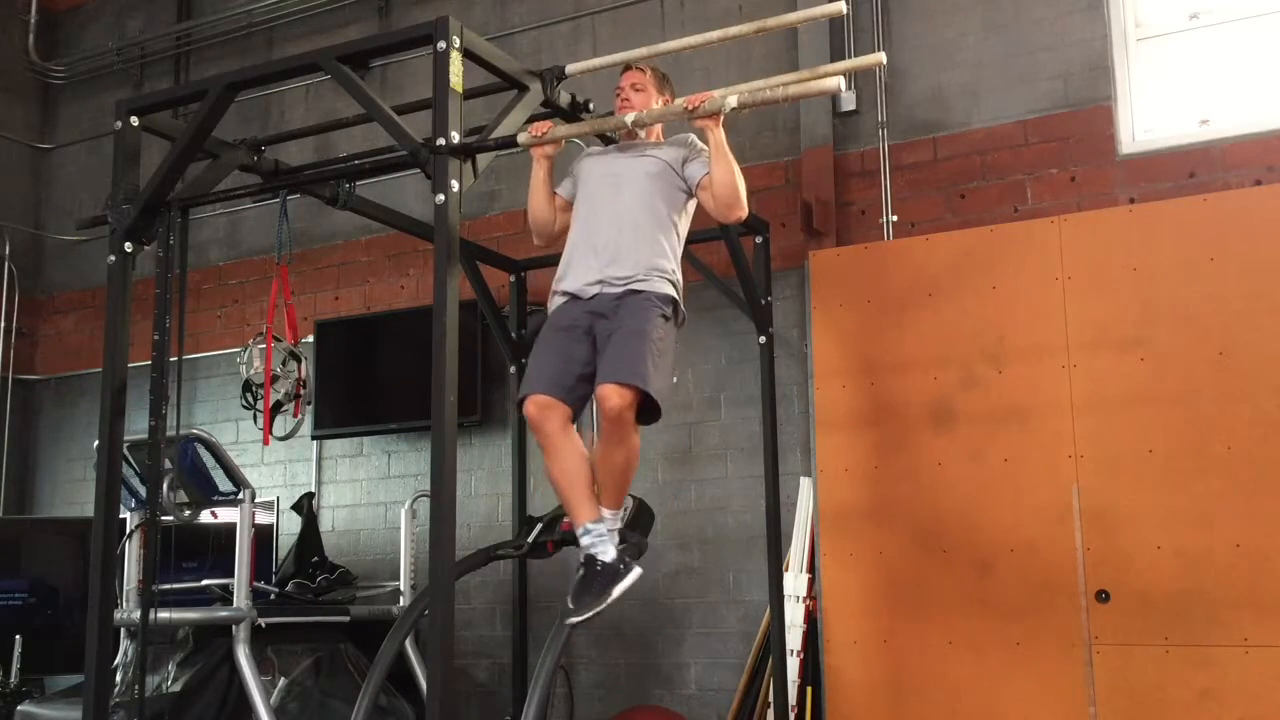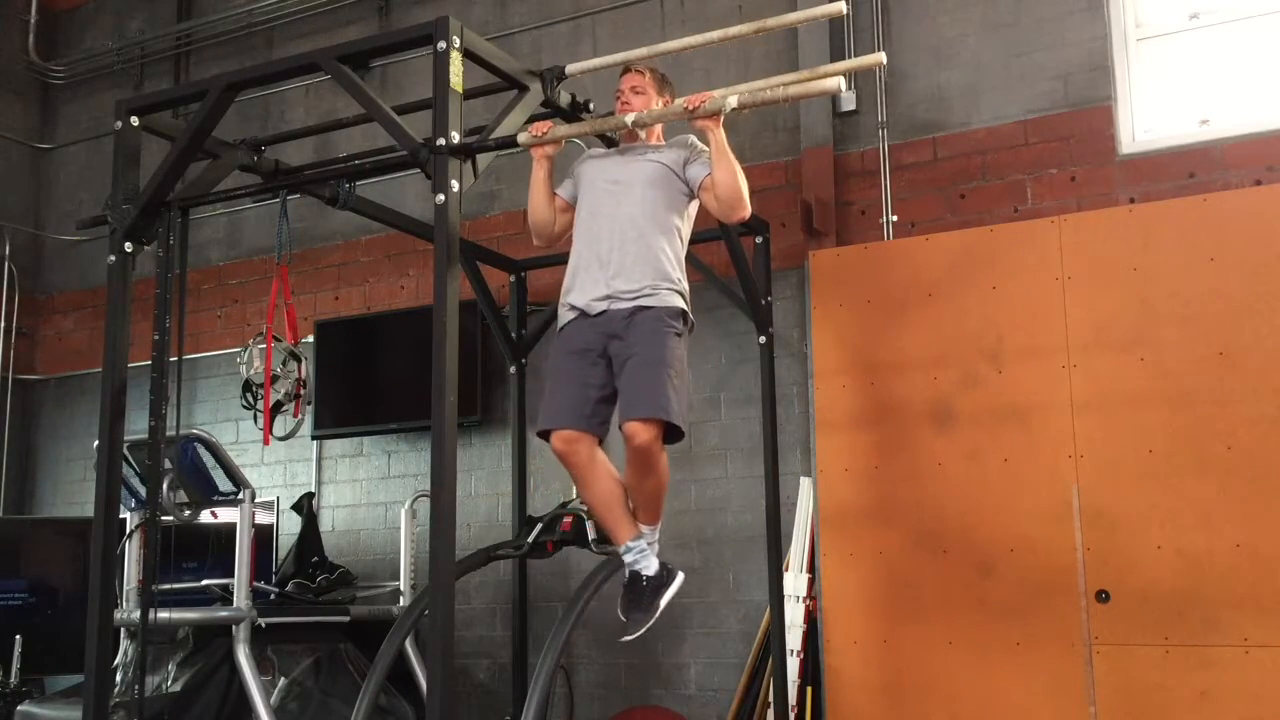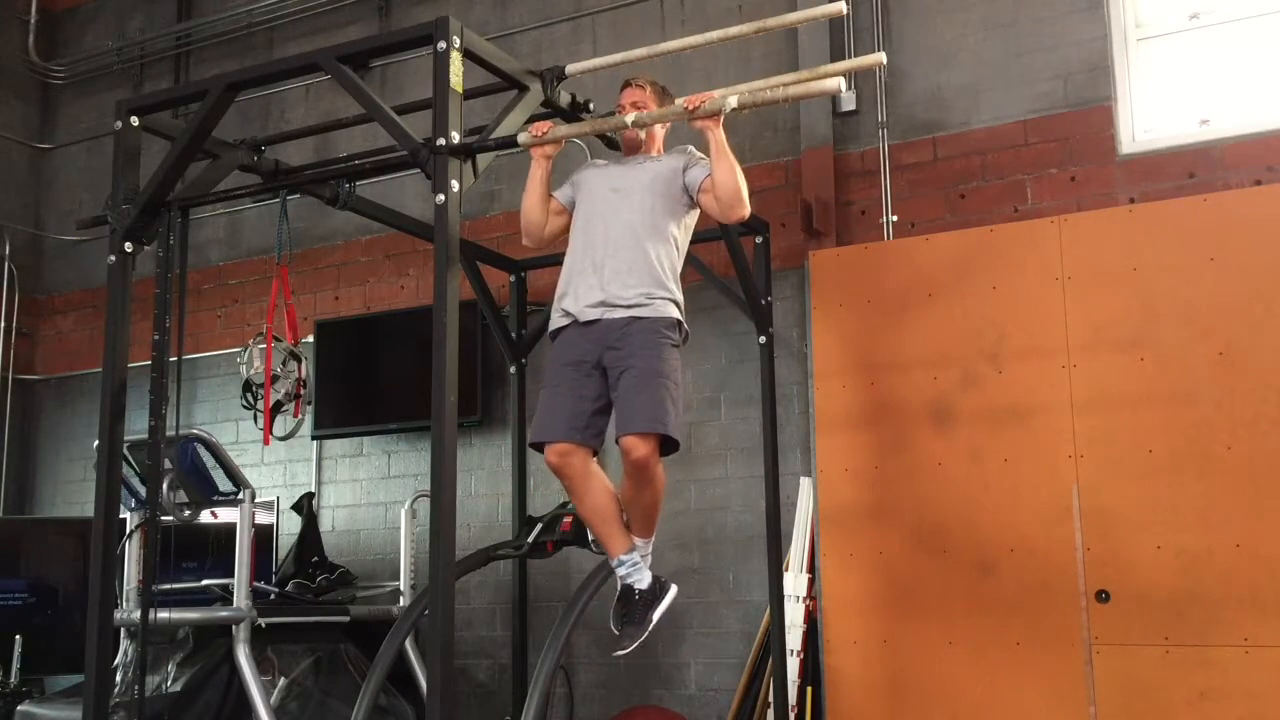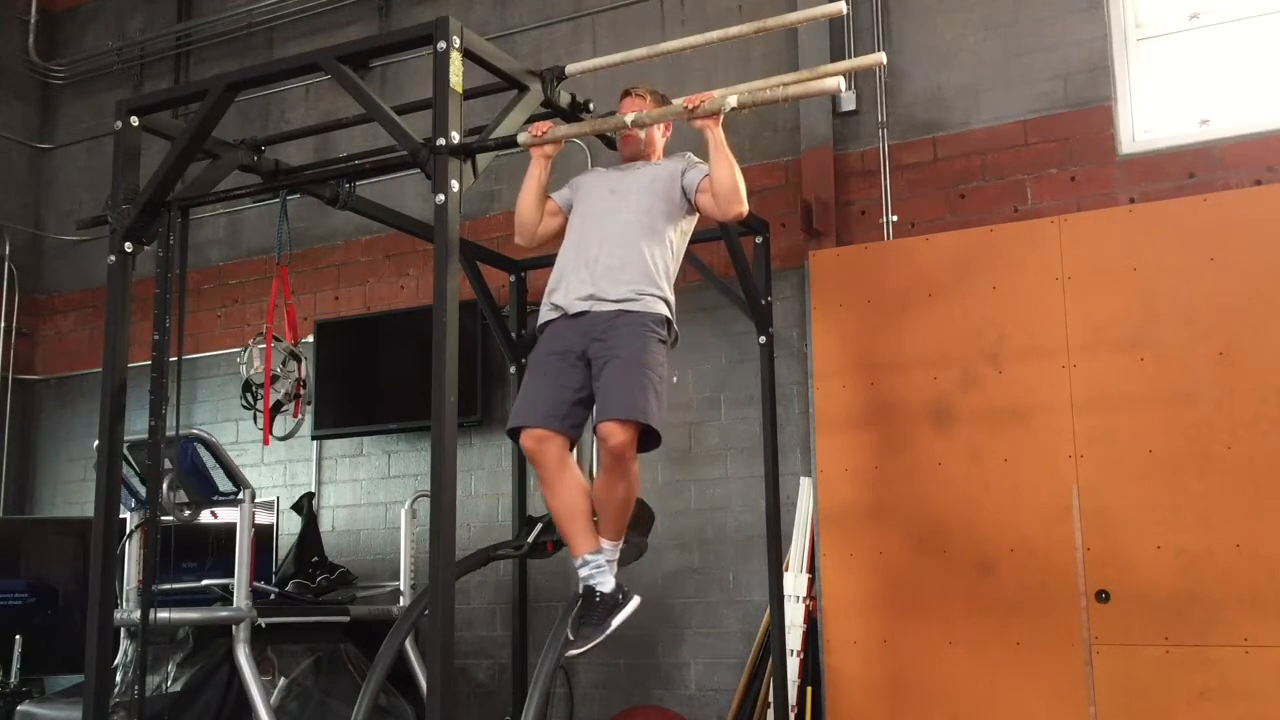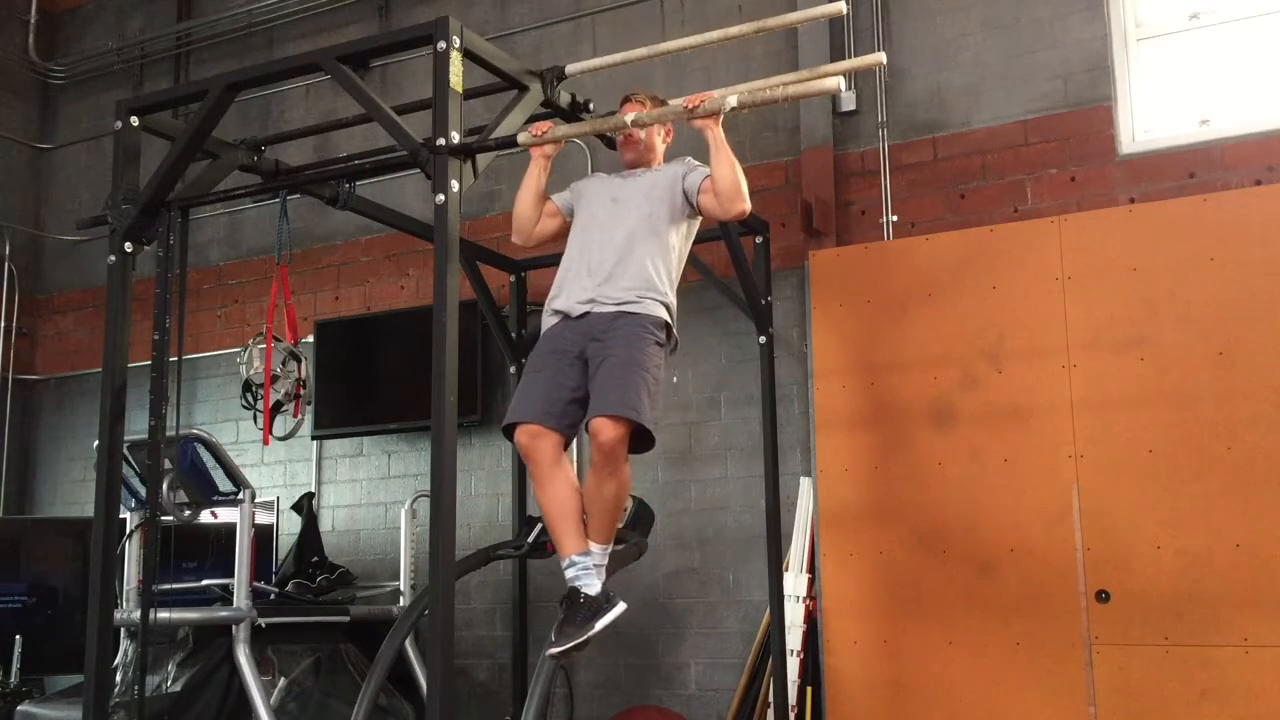
dt=0.4s
person 1, frame 1
left shoulder: (683, 151)
right shoulder: (589, 161)
left elbow: (732, 208)
right elbow: (544, 231)
left wrist: (713, 131)
right wrist: (541, 160)
left hip: (643, 293)
right hip: (574, 298)
left knee: (616, 400)
right knee: (542, 408)
left ankle: (607, 539)
right ankle: (601, 554)
person 1, frame 2
left shoulder: (683, 153)
right shoulder: (589, 163)
left elbow: (735, 207)
right elbow: (544, 232)
left wrist: (713, 131)
right wrist: (541, 161)
left hip: (651, 307)
right hip: (582, 313)
left knee: (641, 433)
right knee: (568, 439)
left ankle: (648, 549)
right ankle: (643, 566)
person 1, frame 3
left shoulder: (681, 163)
right shoulder: (588, 174)
left elbow: (735, 209)
right elbow: (534, 233)
left wrist: (713, 132)
right wrist: (540, 161)
left hip: (645, 318)
right hip: (575, 323)
left knee: (639, 447)
right knee: (563, 451)
left ankle: (640, 560)
right ankle: (635, 578)
person 1, frame 4
left shoulder: (680, 170)
right shoulder: (588, 181)
left elbow: (733, 206)
right elbow: (527, 232)
left wrist: (712, 131)
right wrist: (540, 159)
left hip: (634, 314)
right hip: (564, 319)
left knee: (618, 437)
right knee: (540, 440)
left ankle: (606, 566)
right ankle: (598, 582)
person 1, frame 5
left shoulder: (682, 176)
right shoulder: (589, 187)
left elbow: (735, 204)
right elbow: (524, 232)
left wrist: (713, 131)
right wrist: (540, 160)
left hip: (634, 316)
right hip: (566, 321)
left knee: (608, 433)
right knee: (534, 437)
left ankle: (593, 574)
right ankle: (583, 584)
